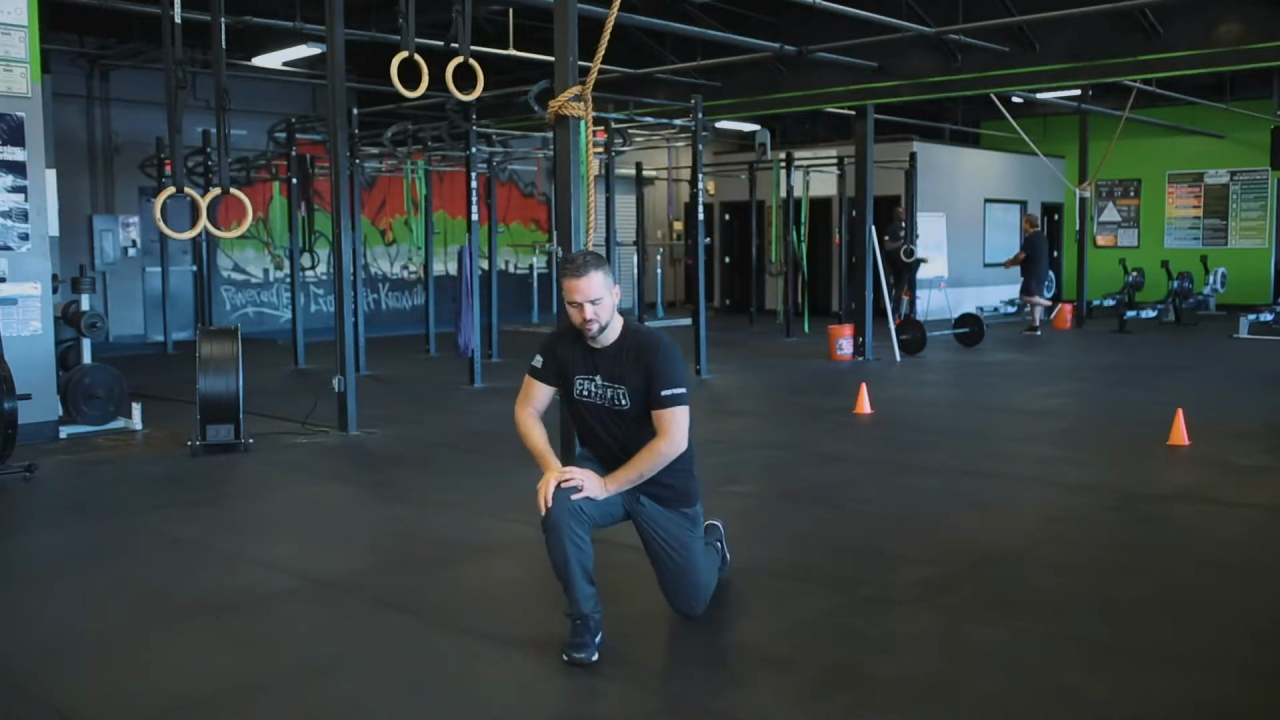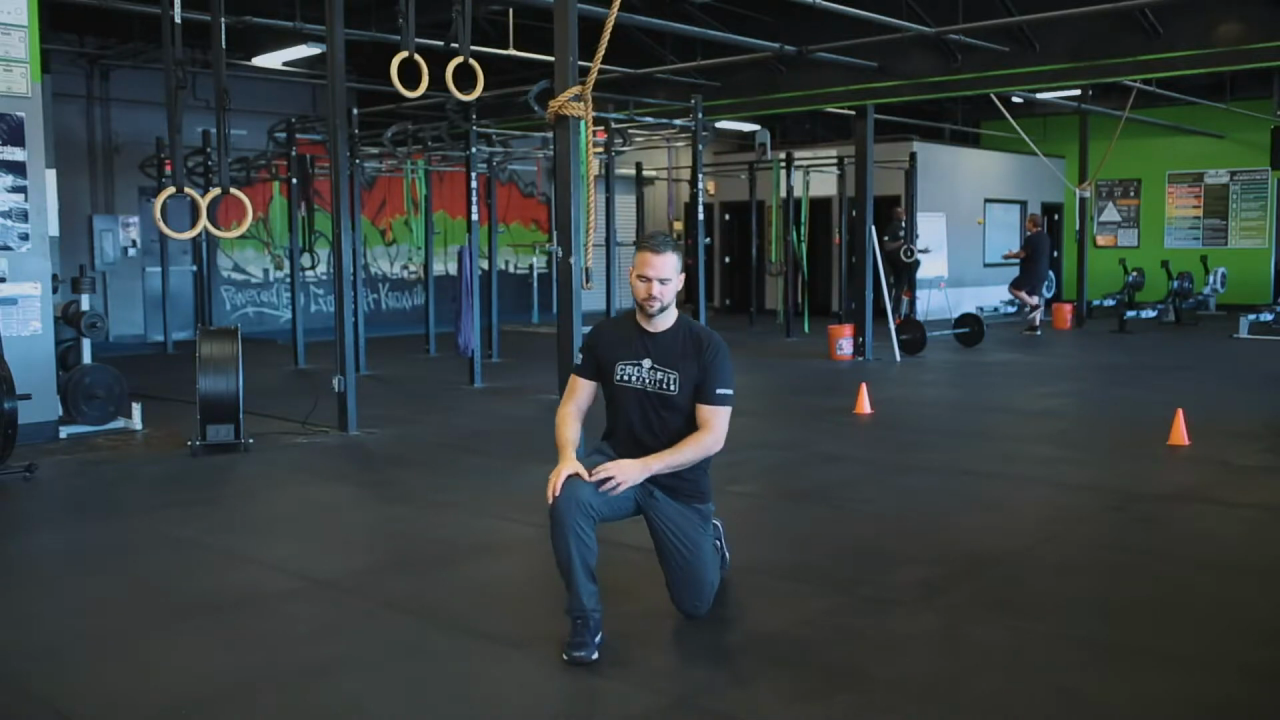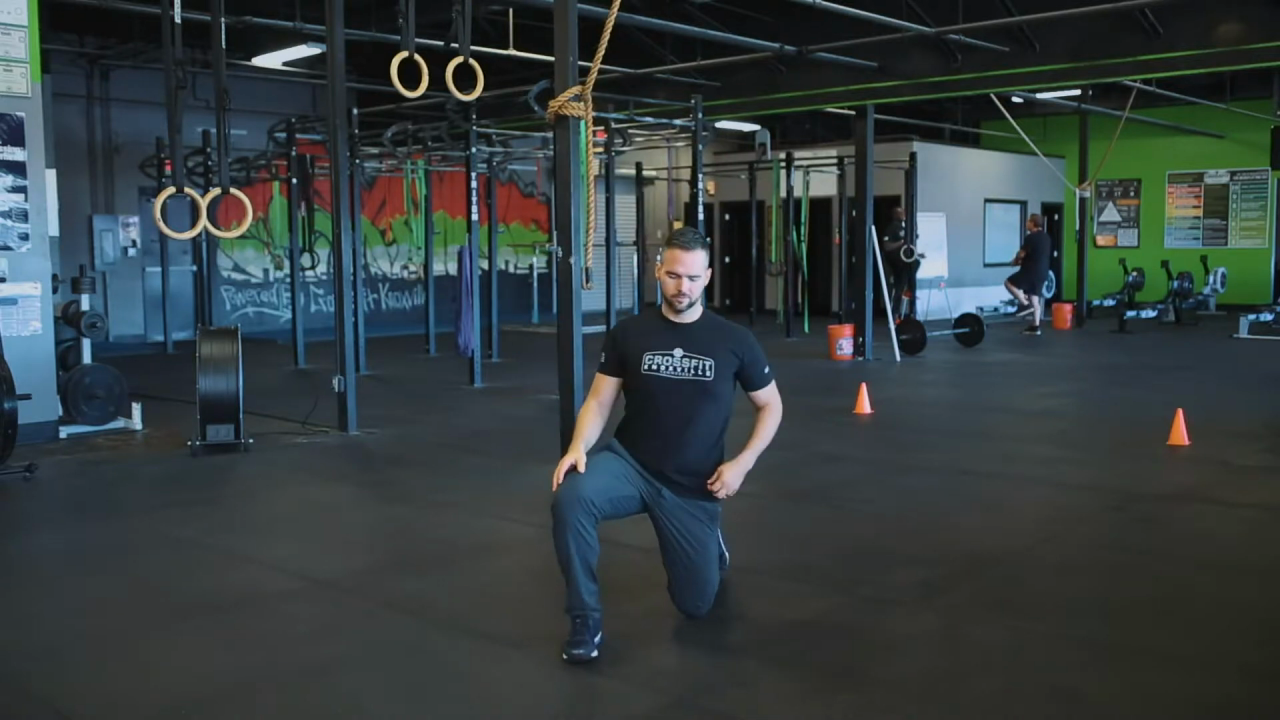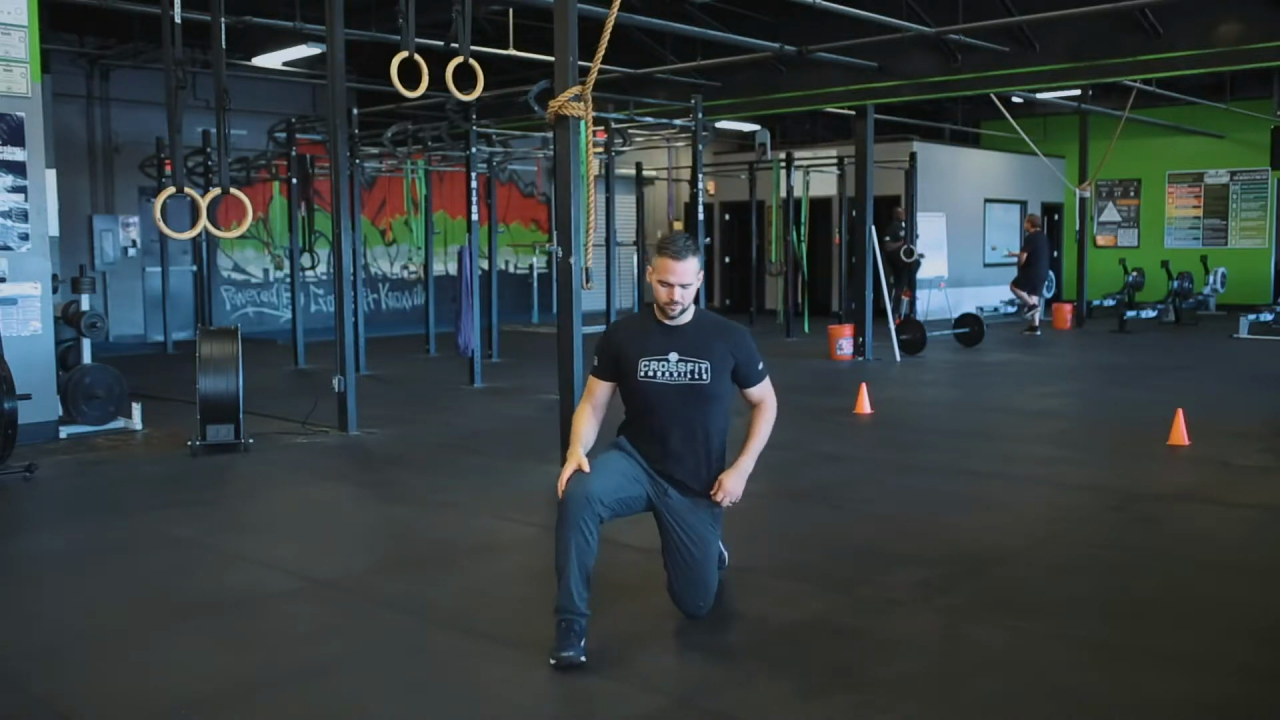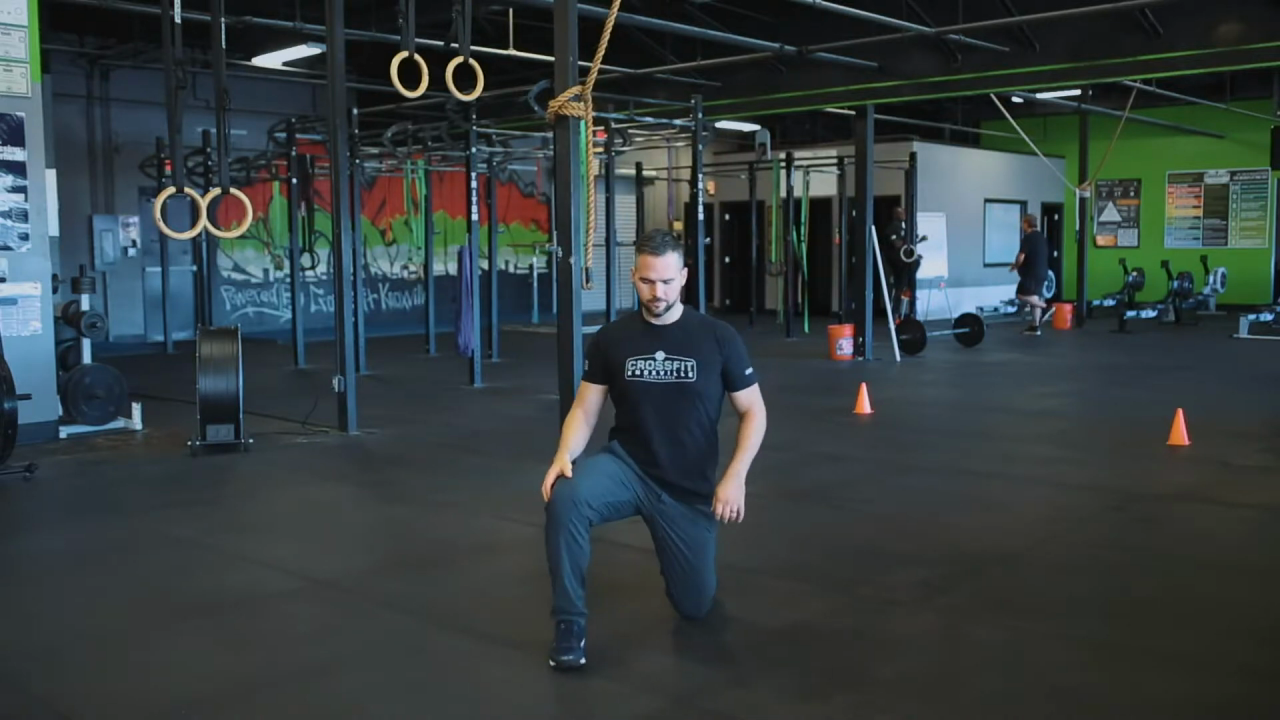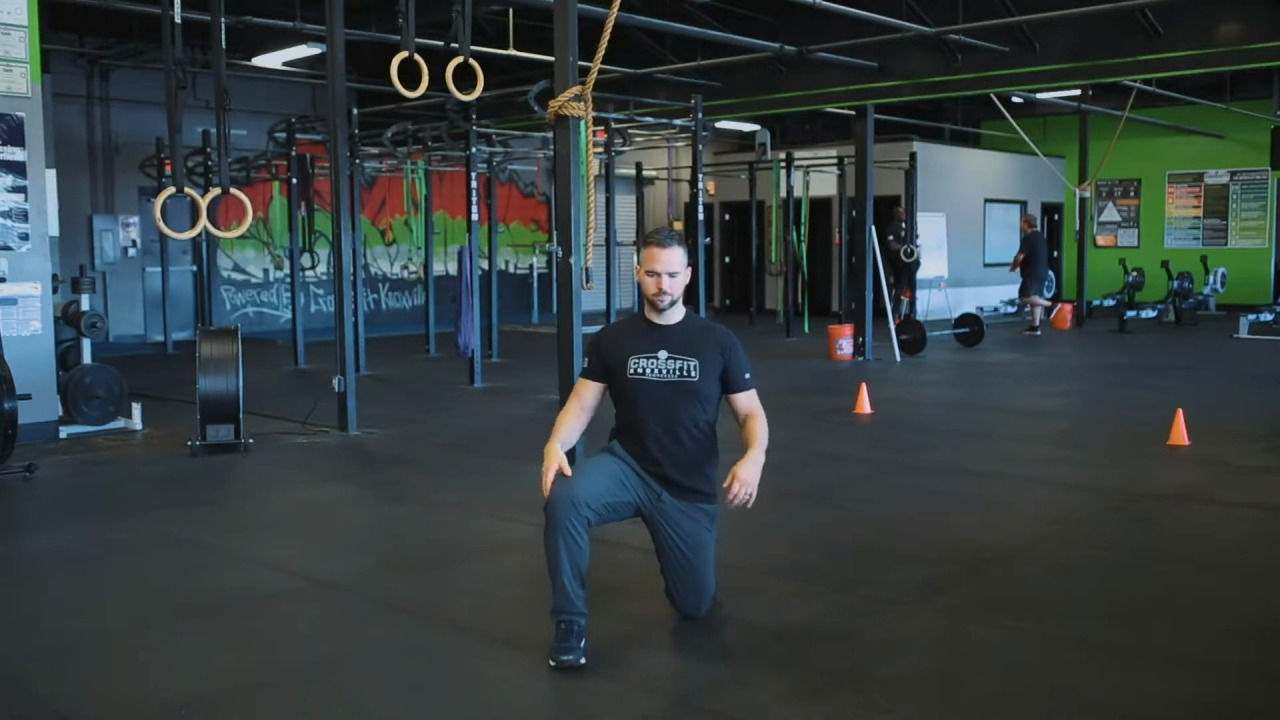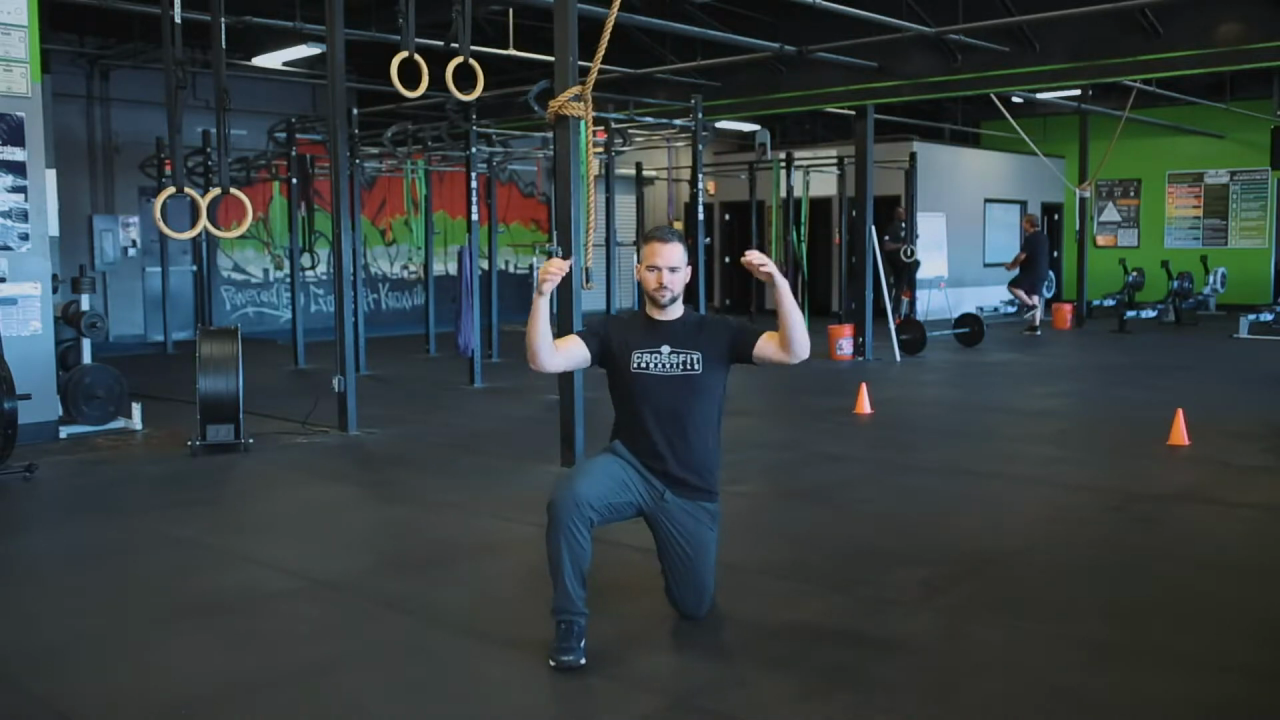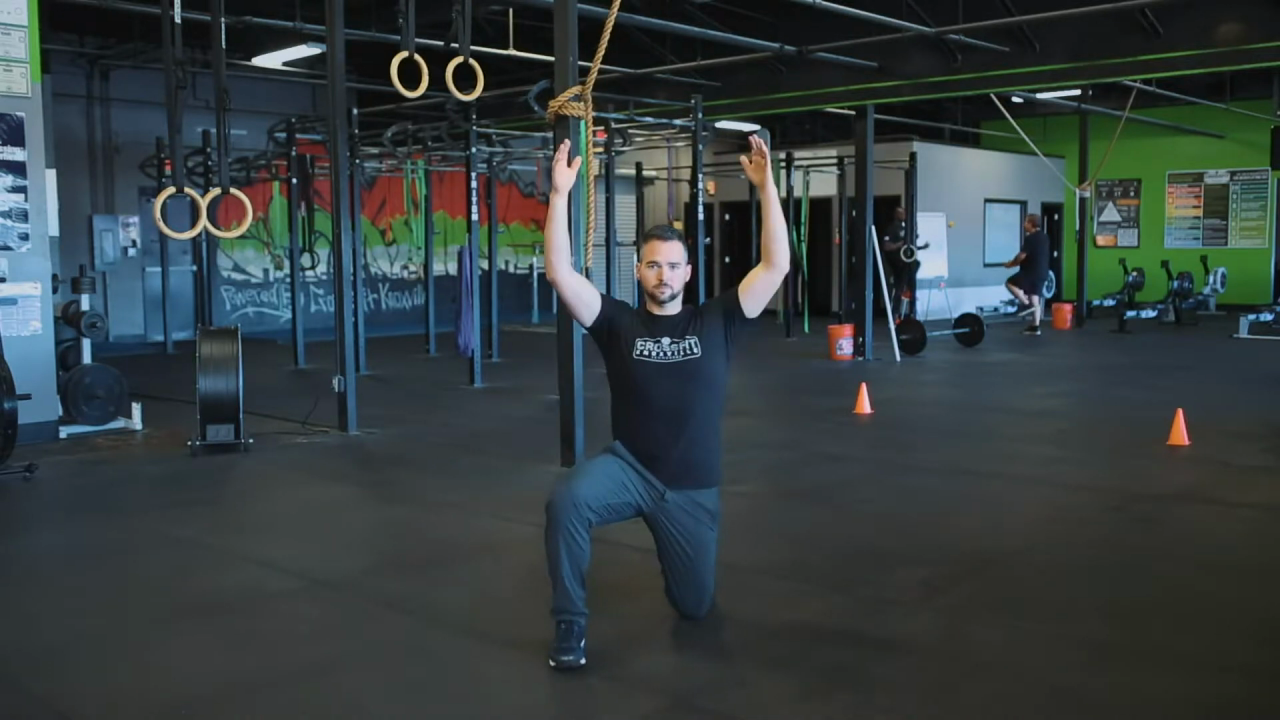
dt=0.4s
person 1, frame 1
left shoulder: (657, 350)
right shoulder: (560, 345)
left elbow: (674, 440)
right elbow: (527, 411)
left wrist: (607, 486)
right wrist: (551, 467)
left hip: (664, 484)
right hip: (600, 469)
left knee: (691, 601)
right knee: (558, 507)
left ankle: (711, 540)
right ankle: (585, 619)
person 1, frame 2
left shoulder: (707, 346)
right shoulder: (605, 336)
left elbow: (713, 436)
right elbow: (572, 407)
left wrist: (644, 467)
right wrist: (567, 457)
left hip: (680, 481)
right hip: (618, 460)
left knee: (695, 603)
right knee: (567, 502)
left ankle: (710, 539)
right ankle: (585, 619)
person 1, frame 3
left shoulder: (734, 340)
right shoulder: (629, 333)
left elbow: (771, 407)
right elbow: (599, 402)
left wrist: (742, 463)
right wrist: (577, 448)
left hip: (693, 484)
right hip: (629, 462)
left knee: (696, 604)
right knee: (569, 497)
left ankle: (710, 544)
right ankle: (585, 618)
person 1, frame 4
left shoulder: (730, 338)
right shoulder: (622, 335)
left elbow: (765, 402)
right elbow: (593, 404)
left wrist: (742, 467)
right wrist: (576, 452)
left hip: (697, 482)
right hip: (635, 461)
left knee: (696, 604)
right knee: (580, 495)
left ankle: (707, 546)
right ankle: (571, 622)
person 1, frame 5
left shoulder: (718, 337)
right shoulder: (610, 339)
left elbow: (754, 412)
right elbow: (585, 410)
left wrist: (735, 476)
right wrist: (563, 456)
left hip: (689, 485)
right hip: (626, 464)
left knee: (694, 606)
right knee: (564, 498)
left ankle: (687, 549)
right ankle: (569, 624)
person 1, frame 6
left shoulder: (718, 341)
right shoulder: (612, 339)
left elbow: (751, 413)
right elbow: (580, 405)
left wrist: (754, 456)
right wrist: (555, 445)
left hip: (690, 486)
right hip: (626, 466)
left knee: (695, 606)
right knee: (564, 500)
left ankle: (677, 554)
right ankle: (569, 624)
person 1, frame 7
left shoulder: (719, 332)
right shoulder: (614, 331)
left elbow: (796, 352)
right elbow: (544, 359)
left wrist: (777, 282)
right wrist: (543, 295)
left hip: (691, 486)
right hip: (629, 465)
left knee: (694, 606)
right knee: (567, 501)
left ankle: (675, 559)
right ankle: (570, 625)
person 1, frame 8
left shoulder: (716, 322)
right shoulder: (618, 323)
left elbow: (777, 266)
right elbow: (559, 272)
left wrist: (766, 186)
right wrist: (560, 193)
left hip: (691, 488)
right hip: (628, 467)
left knee: (694, 606)
right knee: (566, 502)
left ankle: (672, 551)
right ankle: (570, 623)
